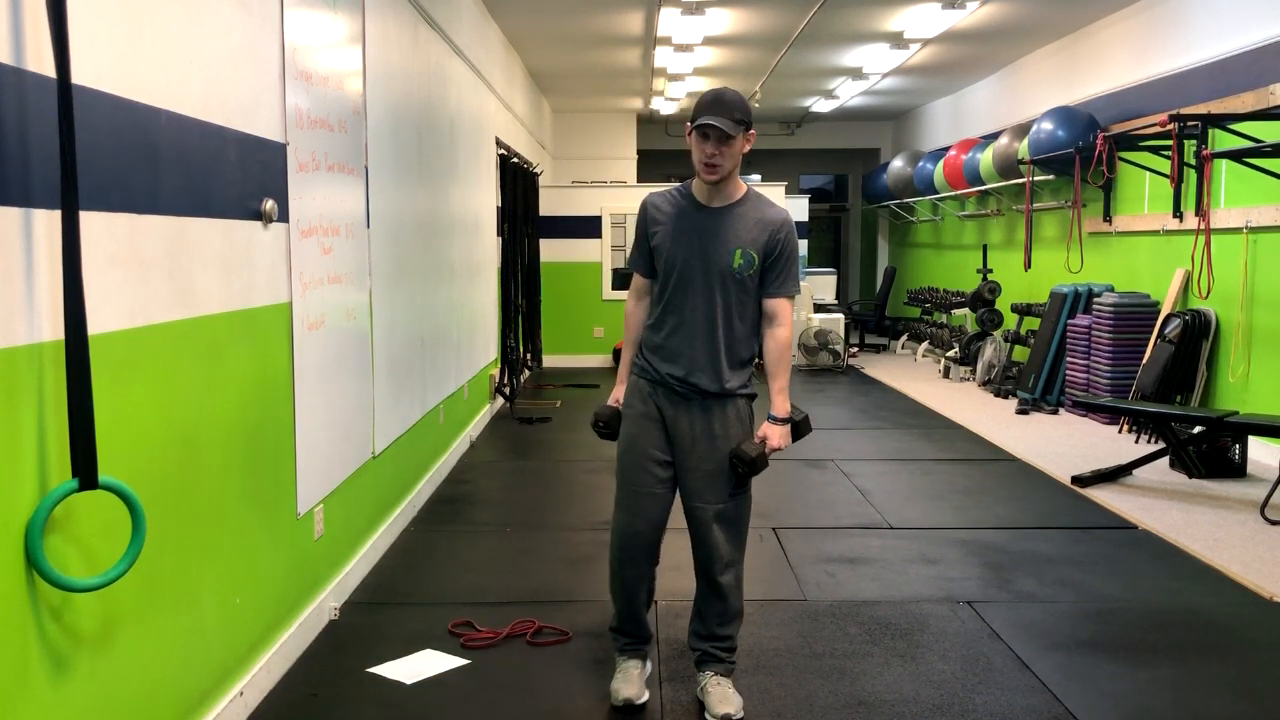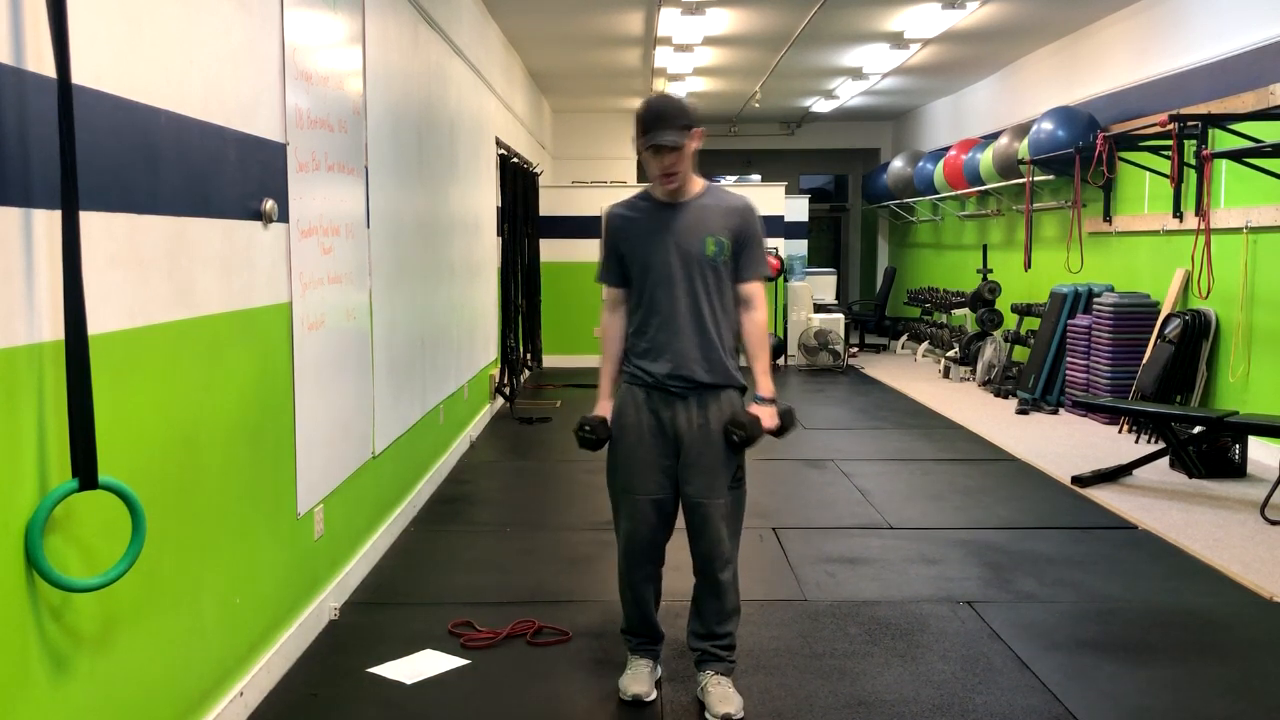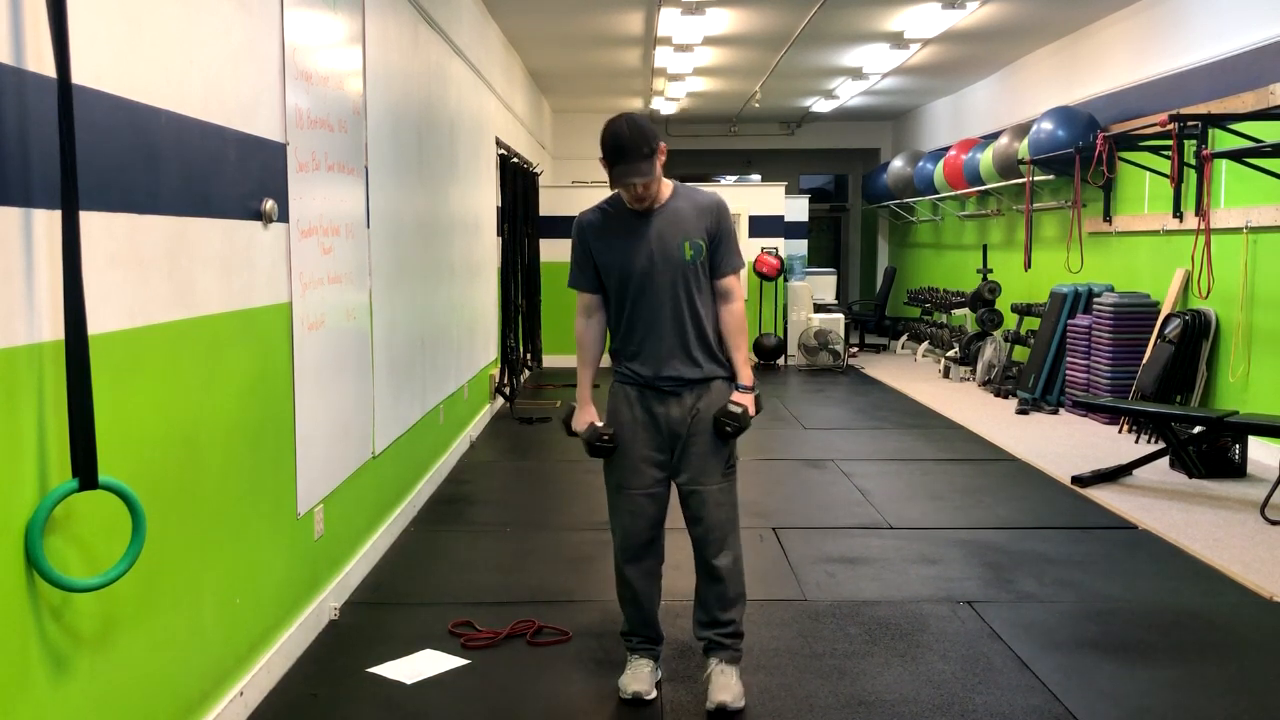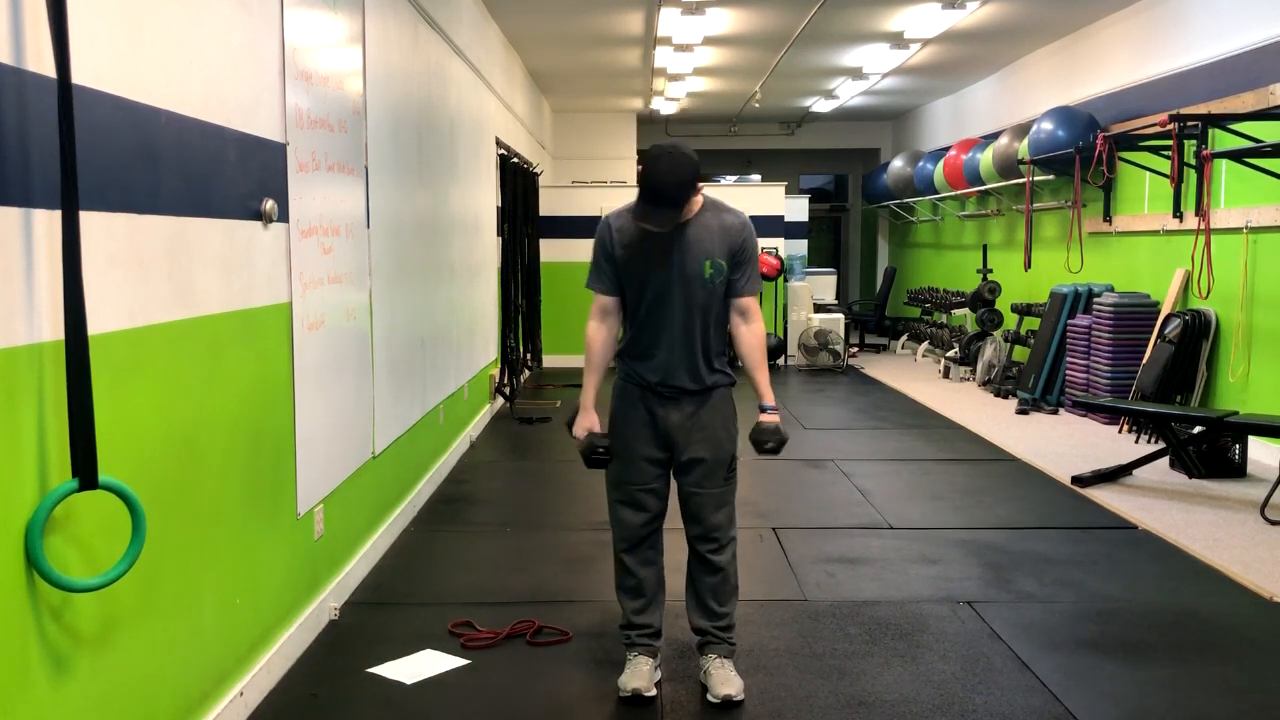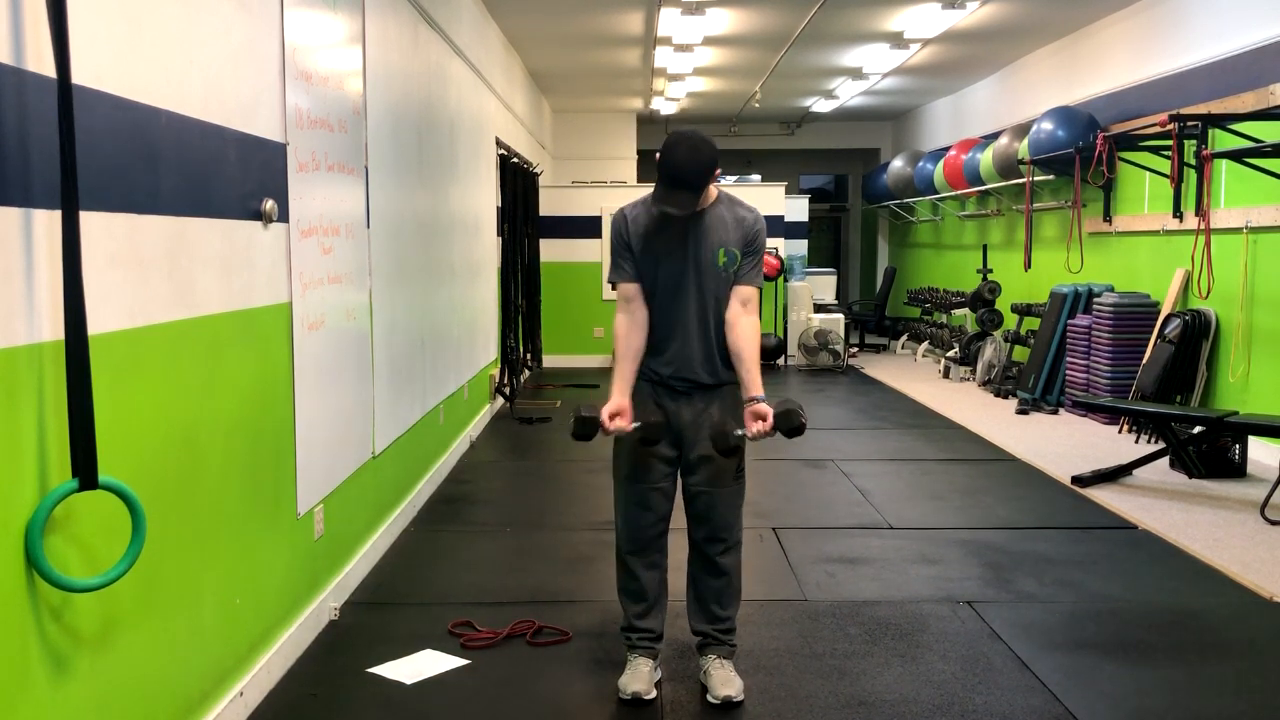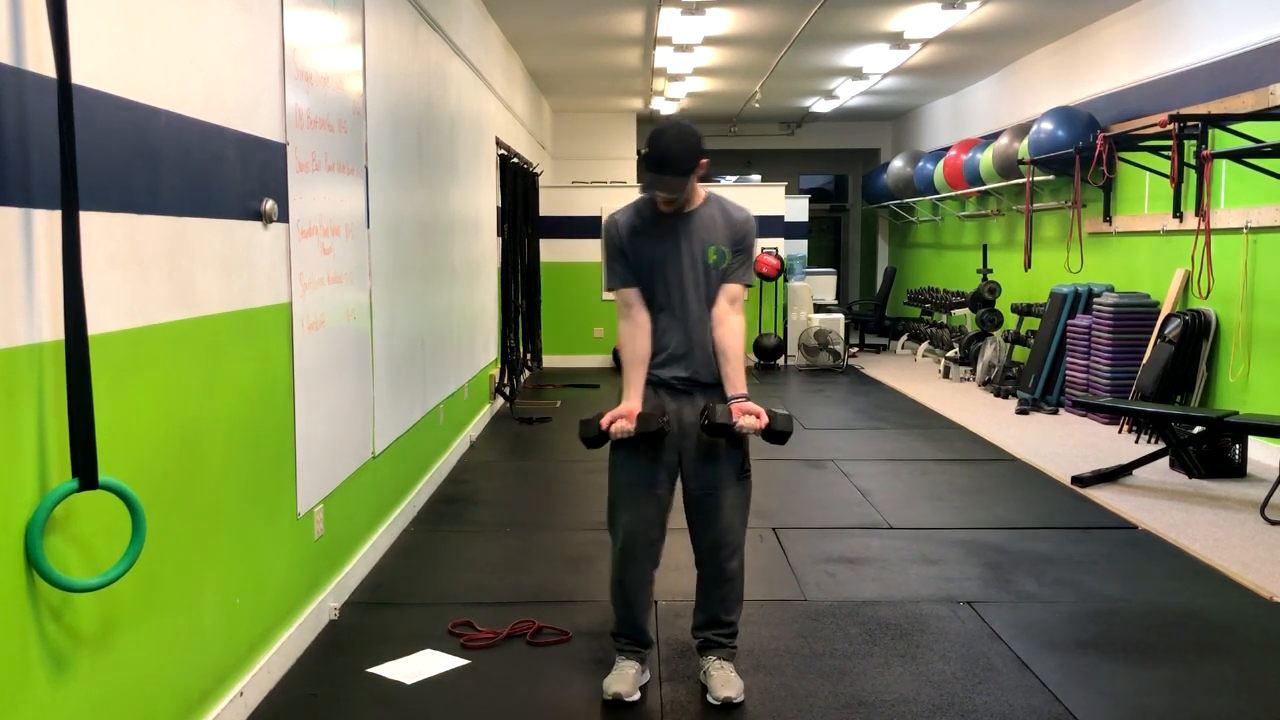
dt=0.4s
person 1, frame 1
left shoulder: (772, 226)
right shoulder: (657, 211)
left elbow: (776, 321)
right elbow: (640, 298)
left wrist: (778, 412)
right wrist: (623, 379)
left hip: (722, 406)
right hip: (651, 396)
left knee: (719, 545)
right knee: (634, 533)
left ankle: (714, 665)
right ankle: (632, 652)
person 1, frame 2
left shoulder: (734, 213)
right shoulder: (622, 219)
left elbow: (751, 306)
right elbow: (615, 310)
left wrist: (763, 393)
right wrist: (605, 394)
left hip: (716, 400)
right hip: (642, 400)
left knee: (716, 543)
right knee: (639, 538)
left ankle: (714, 665)
right ankle: (643, 652)
person 1, frame 3
left shoulder: (708, 210)
right shoulder: (592, 226)
left elbow: (730, 299)
right elbow: (590, 315)
left wrist: (744, 381)
right wrist: (583, 398)
left hip: (705, 392)
right hip: (633, 397)
left knee: (716, 530)
right knee: (635, 533)
left ankle: (723, 655)
right ankle: (643, 650)
person 1, frame 4
left shoulder: (733, 229)
right shoulder: (616, 229)
left elbow: (745, 318)
right elbow: (604, 318)
left wrist: (767, 401)
right wrist: (587, 405)
left hip: (706, 399)
right hip: (636, 398)
left knee: (711, 530)
right knee: (635, 529)
left ankle: (716, 648)
right ankle: (642, 647)
person 1, frame 5
left shoulder: (744, 223)
right shoulder: (631, 221)
left elbow: (741, 312)
right elbow: (632, 312)
left wrist: (754, 397)
right wrist: (620, 395)
left hip: (716, 398)
right hip: (648, 395)
left knee: (717, 533)
right knee: (639, 530)
left ankle: (716, 650)
right ankle: (642, 649)
person 1, frame 6
left shoulder: (734, 223)
right shoulder: (623, 227)
left elbow: (728, 313)
right elbow: (633, 316)
left wrist: (738, 396)
right wrist: (632, 398)
left hip: (712, 396)
right hip: (651, 395)
left knee: (722, 536)
right knee: (634, 535)
left ankle: (717, 653)
right ankle: (631, 652)
